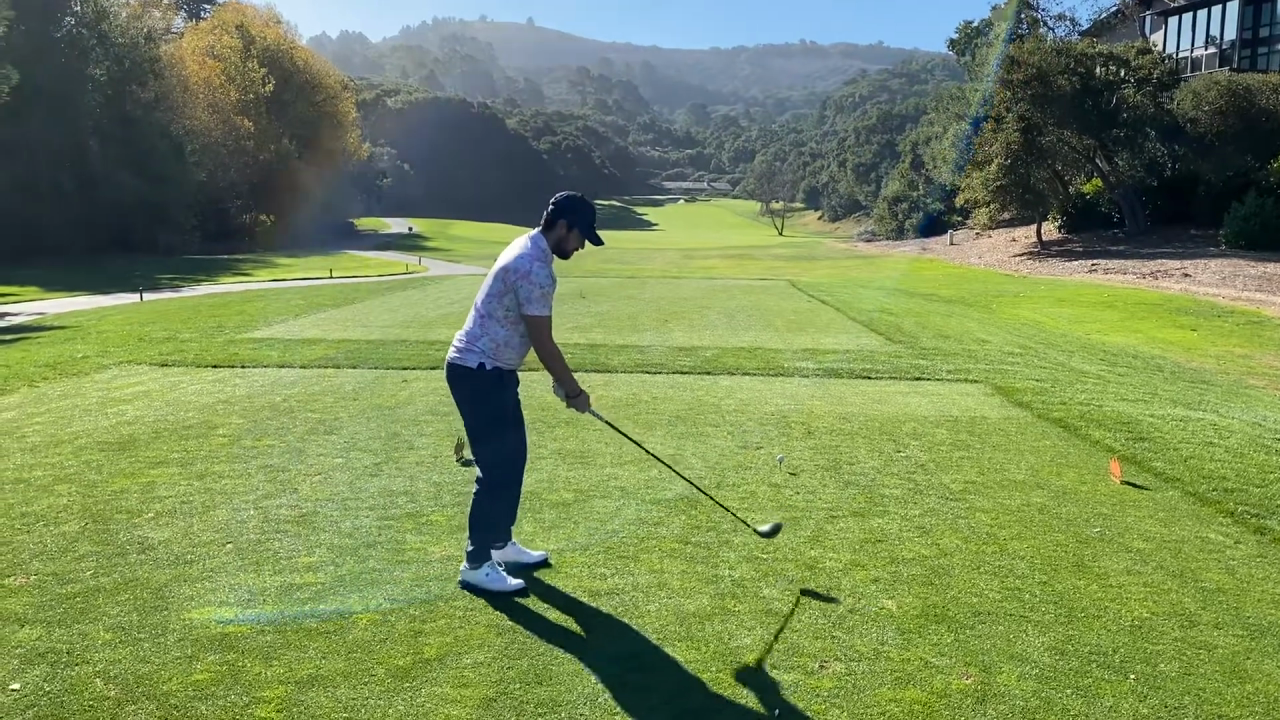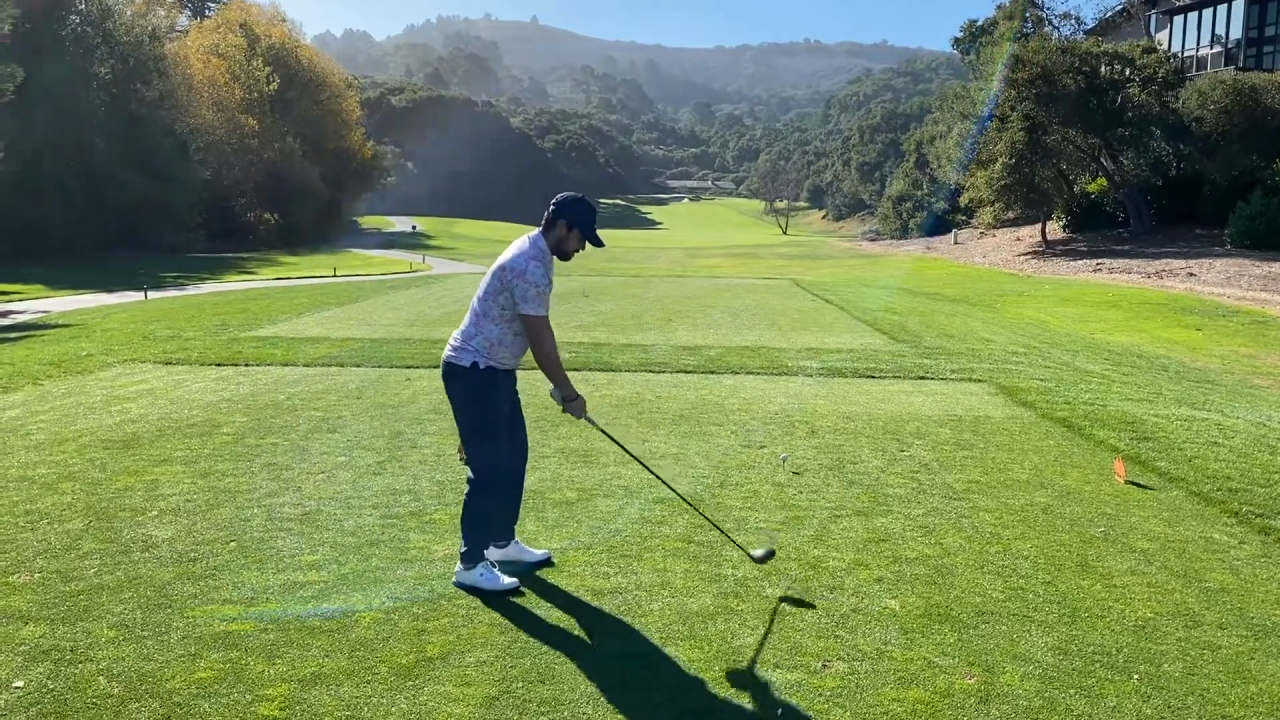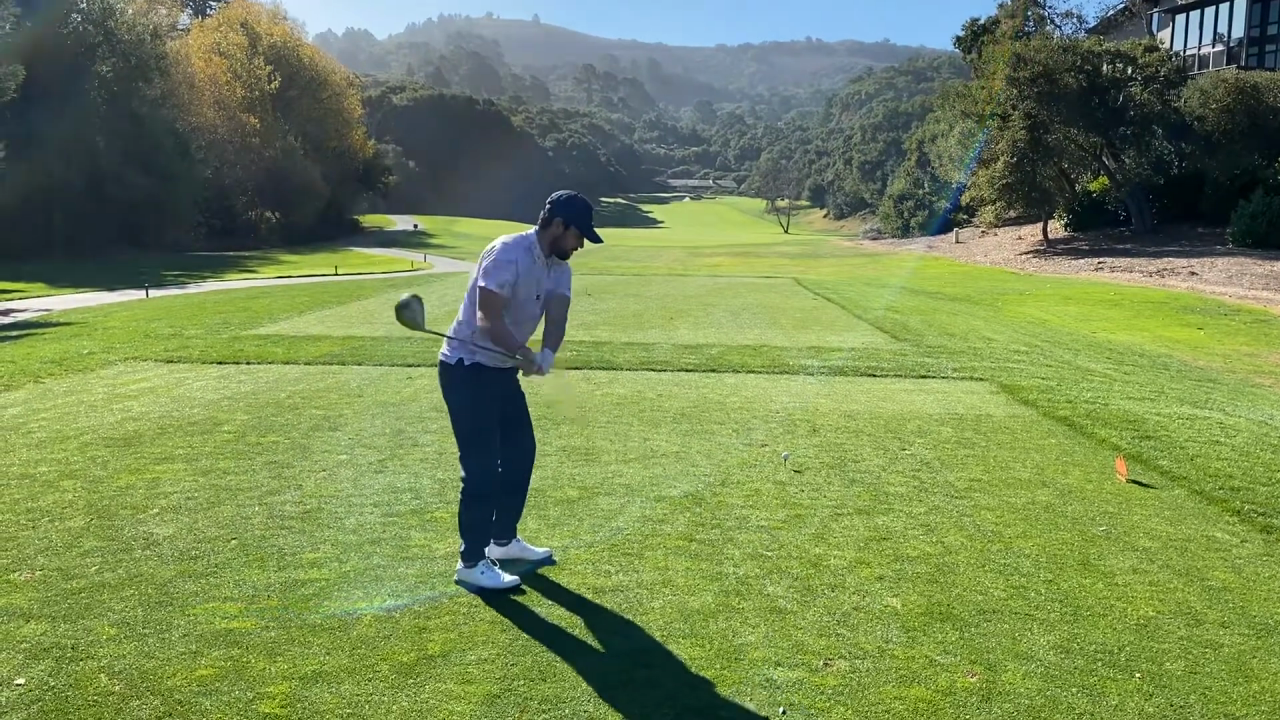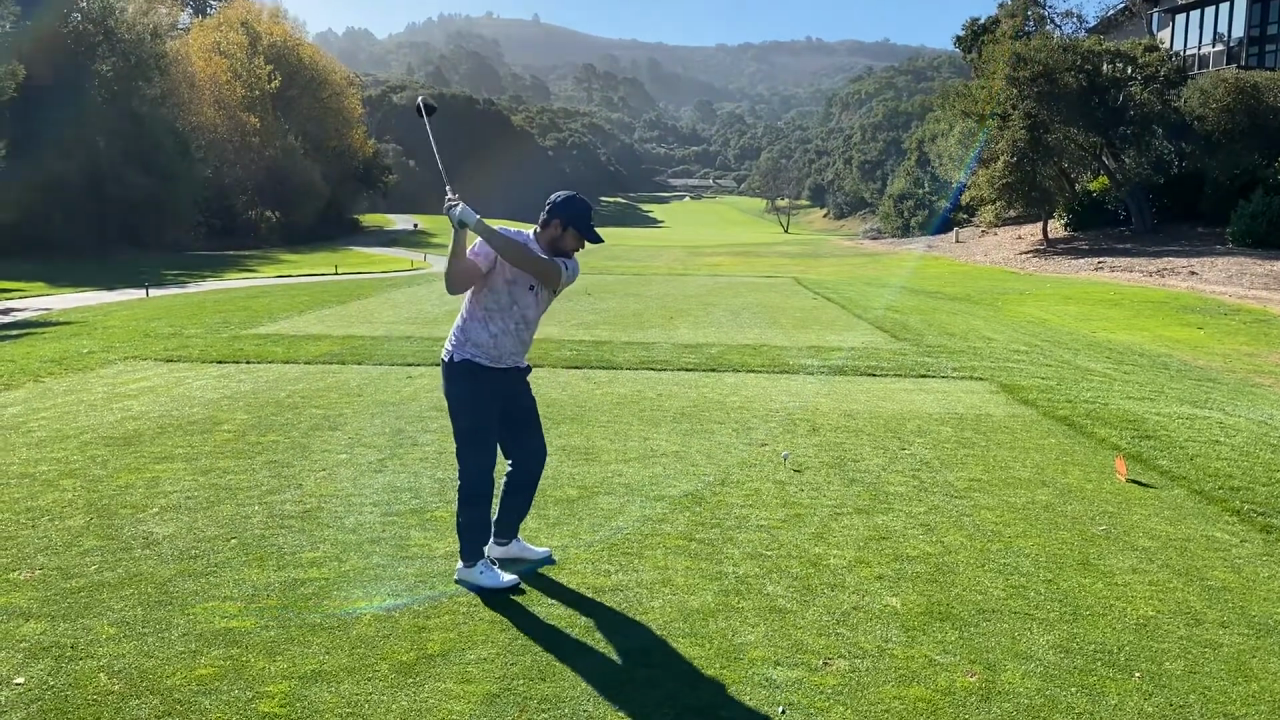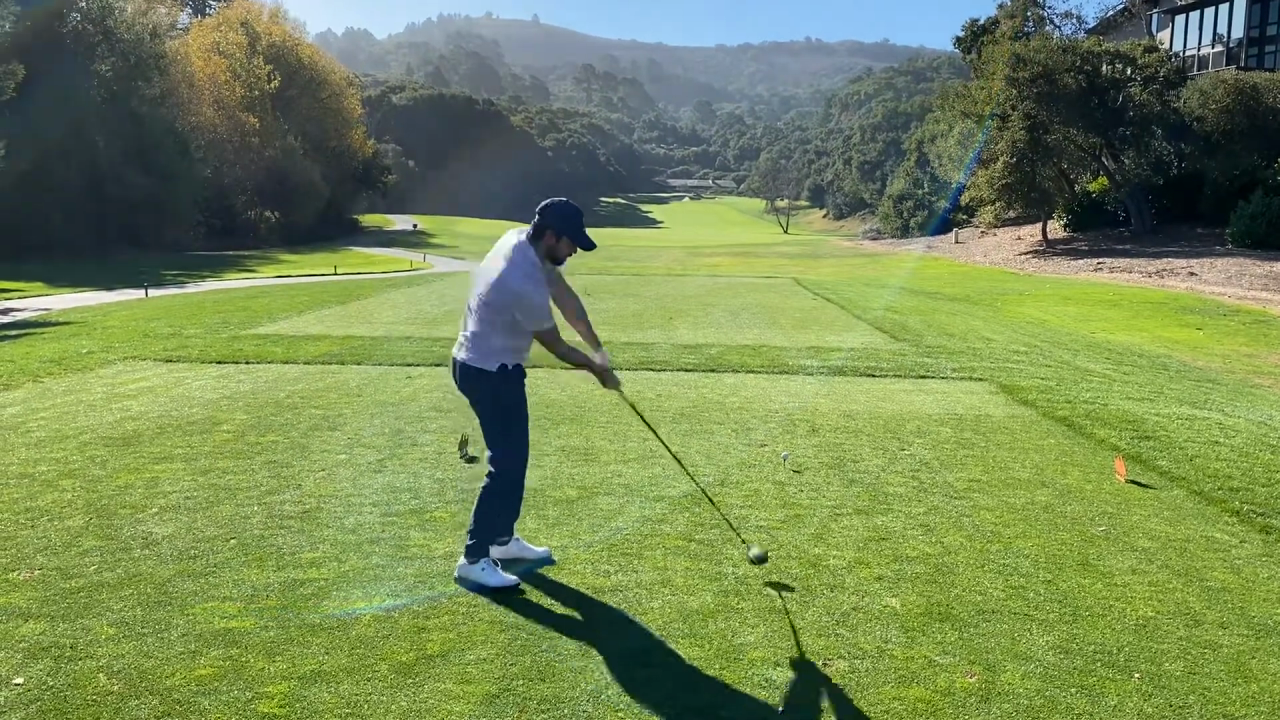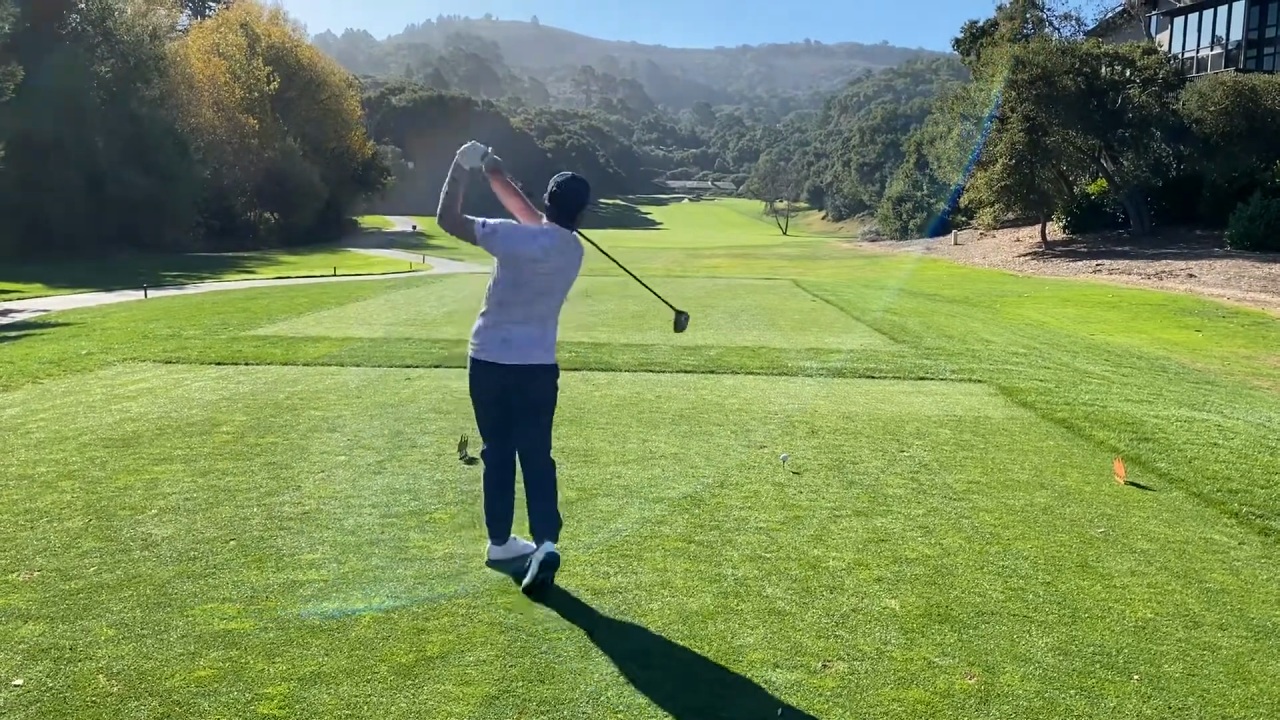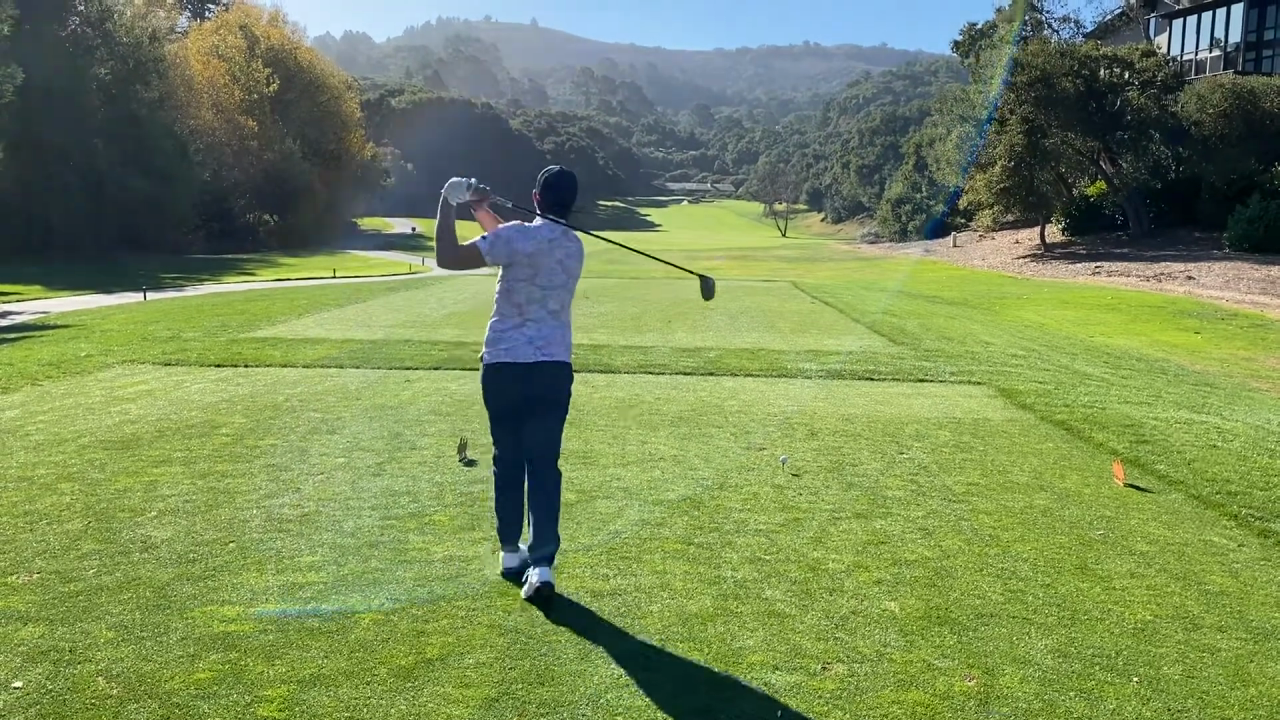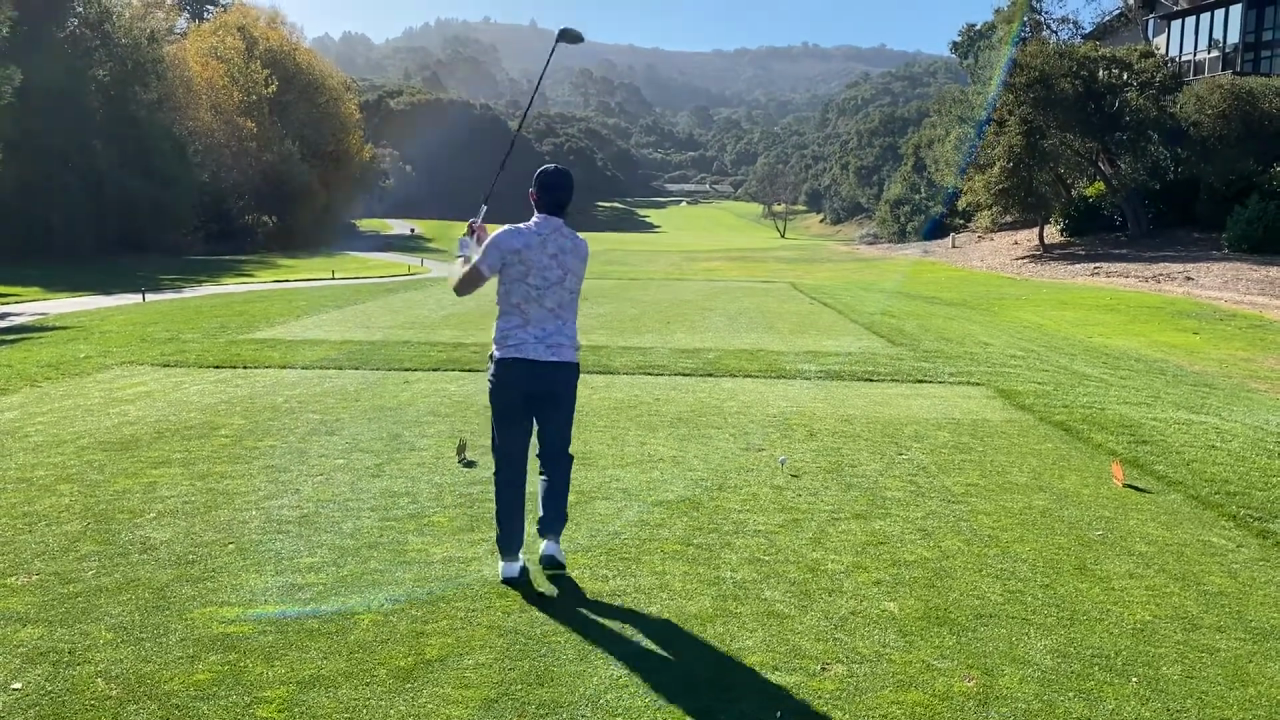
dt=0.4s
person 1, frame 1
left shoulder: (527, 250)
right shoulder: (535, 269)
left elbow: (534, 337)
right elbow: (542, 343)
left wrist: (563, 381)
right wrist: (574, 391)
left hip: (492, 370)
right hip: (477, 371)
left knee: (512, 457)
right knee: (497, 467)
left ankle: (499, 543)
right ankle: (477, 562)
person 1, frame 2
left shoulder: (533, 255)
right shoulder: (530, 268)
left elbow: (543, 331)
right elbow: (538, 343)
left wrist: (560, 385)
right wrist: (570, 395)
left hip: (493, 370)
right hip: (472, 370)
left knee: (513, 456)
right knee: (489, 467)
left ankle: (500, 542)
right ankle: (470, 563)
person 1, frame 3
left shoulder: (559, 269)
right shoulder: (507, 252)
left elbow: (556, 317)
right elbow: (487, 319)
left wrist: (546, 354)
right wrist: (521, 353)
left hip: (501, 369)
right hip: (467, 367)
left knee: (520, 454)
right knee: (482, 466)
left ankle: (503, 539)
right ankle: (472, 561)
person 1, frame 4
left shoulder: (565, 266)
right shoulder: (499, 240)
left elbow: (535, 266)
right elbow: (456, 285)
left wrist: (478, 225)
right wrist: (460, 236)
left hip: (511, 372)
right hip: (468, 367)
left knee: (531, 455)
right knee: (478, 466)
left ankle: (504, 539)
right ankle: (471, 561)
person 1, frame 5
left shoulder: (518, 239)
right shoulder: (522, 282)
left elbow: (565, 296)
right elbow: (554, 345)
left wrist: (597, 347)
right wrist: (597, 369)
left hip: (481, 366)
right hip: (491, 373)
left knee: (513, 455)
right knee: (508, 462)
left ankle: (501, 538)
right ankle: (474, 558)
person 1, frame 6
left shoulder: (516, 236)
right shoulder: (572, 252)
left elbow: (448, 221)
right elbow: (532, 219)
left wrist: (461, 166)
right wrist: (495, 174)
left hip: (486, 364)
right hip: (537, 369)
left knee: (497, 455)
right knee: (536, 458)
left ankle: (500, 542)
right ankle: (545, 542)
person 1, frame 7
left shoulder: (520, 237)
right shoulder: (574, 246)
left elbow: (447, 257)
left wrist: (448, 201)
right wrist: (481, 208)
left hip: (504, 366)
right hip: (553, 370)
left knee: (508, 461)
right knee: (544, 466)
left ankle: (512, 552)
right ankle: (541, 564)
person 1, frame 8
left shoulder: (509, 240)
right shoulder: (579, 248)
left elbow: (461, 287)
left wrist: (466, 254)
right wrist: (489, 243)
left hip: (511, 365)
right hip: (561, 367)
left knee: (509, 466)
right knee: (555, 458)
left ankle: (510, 559)
right ankle: (551, 539)
